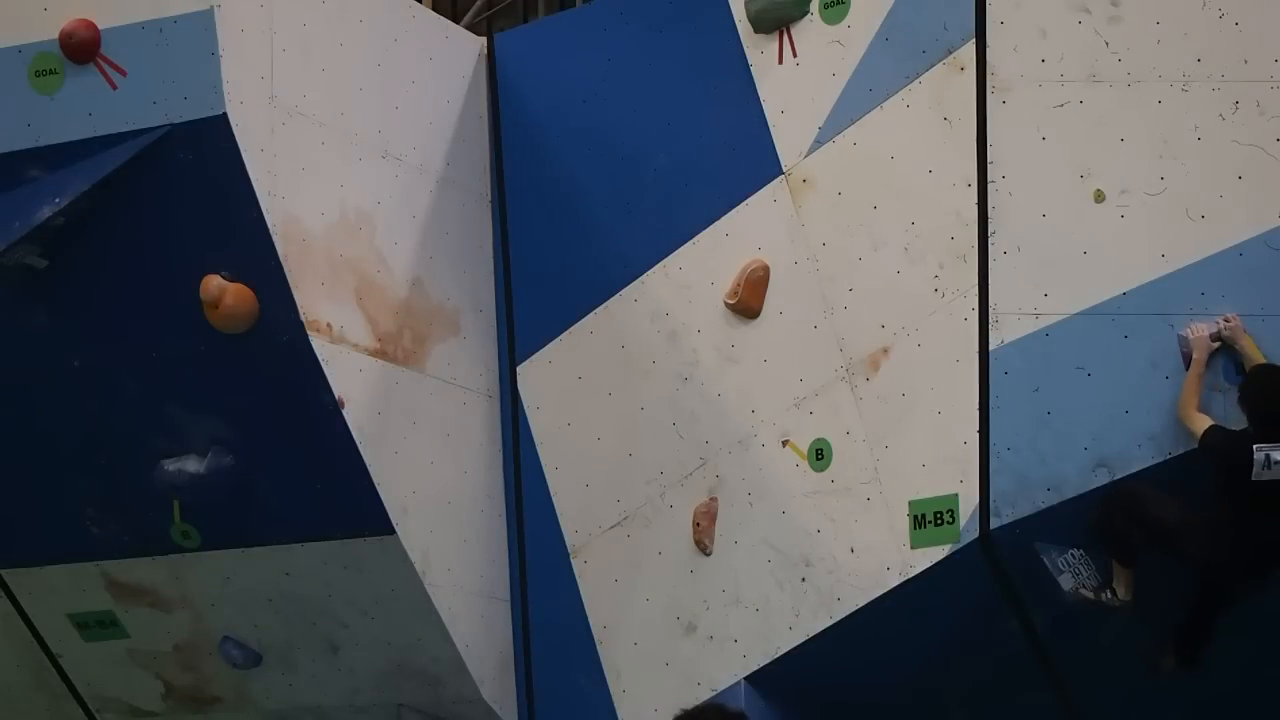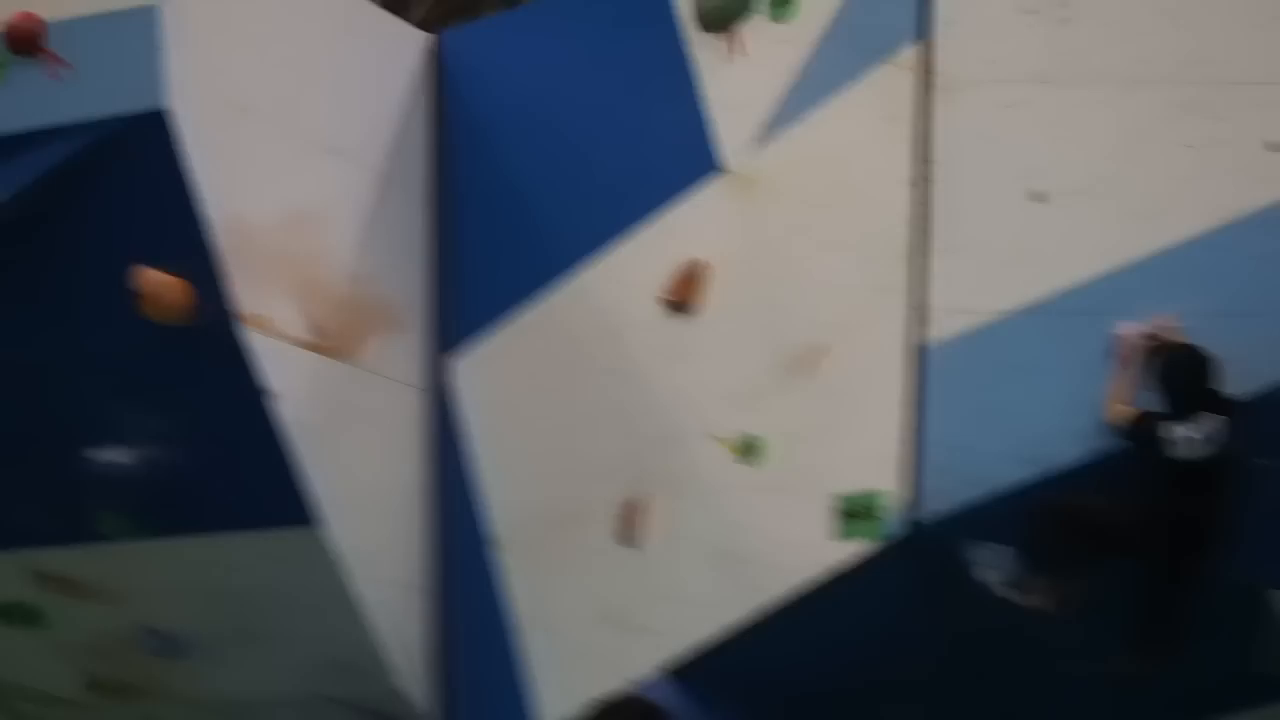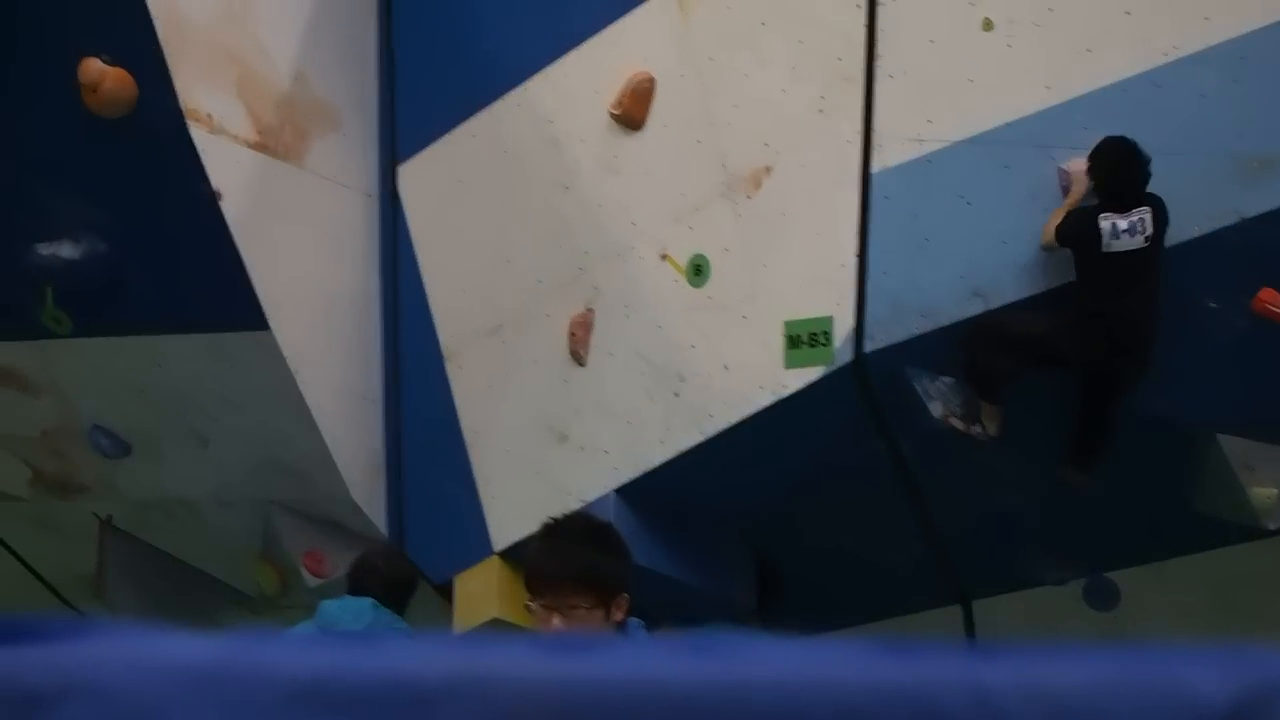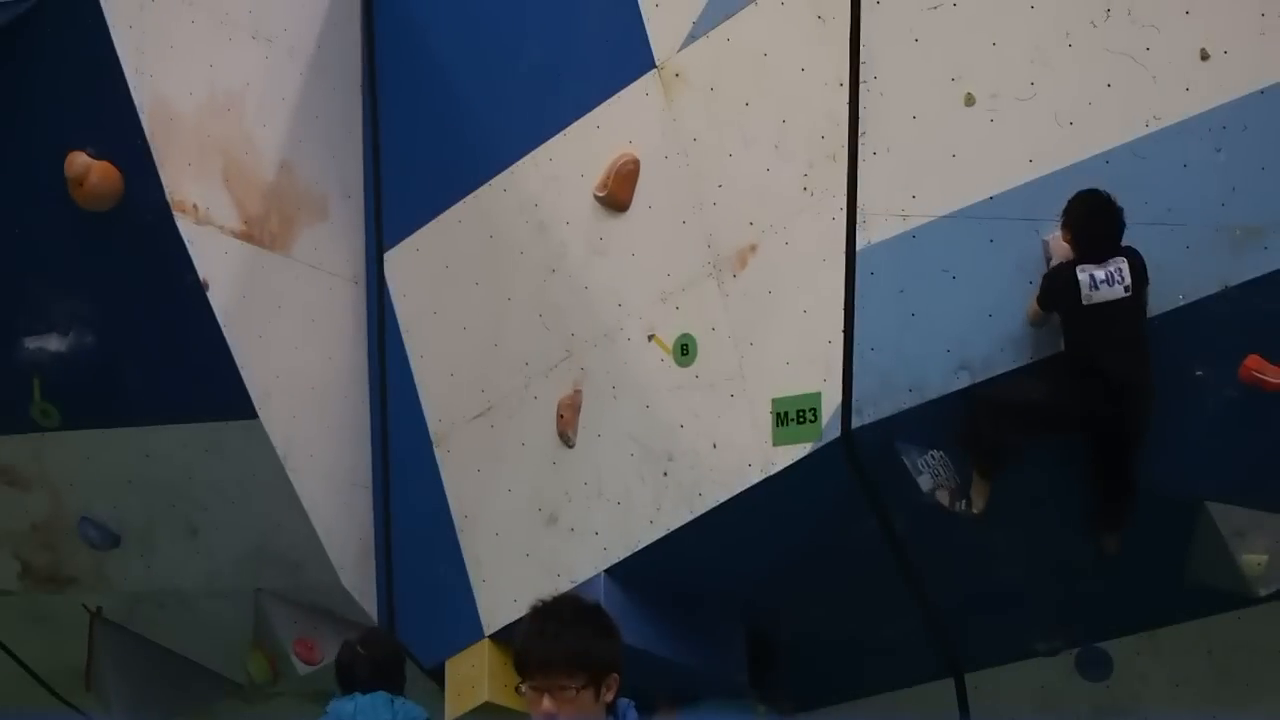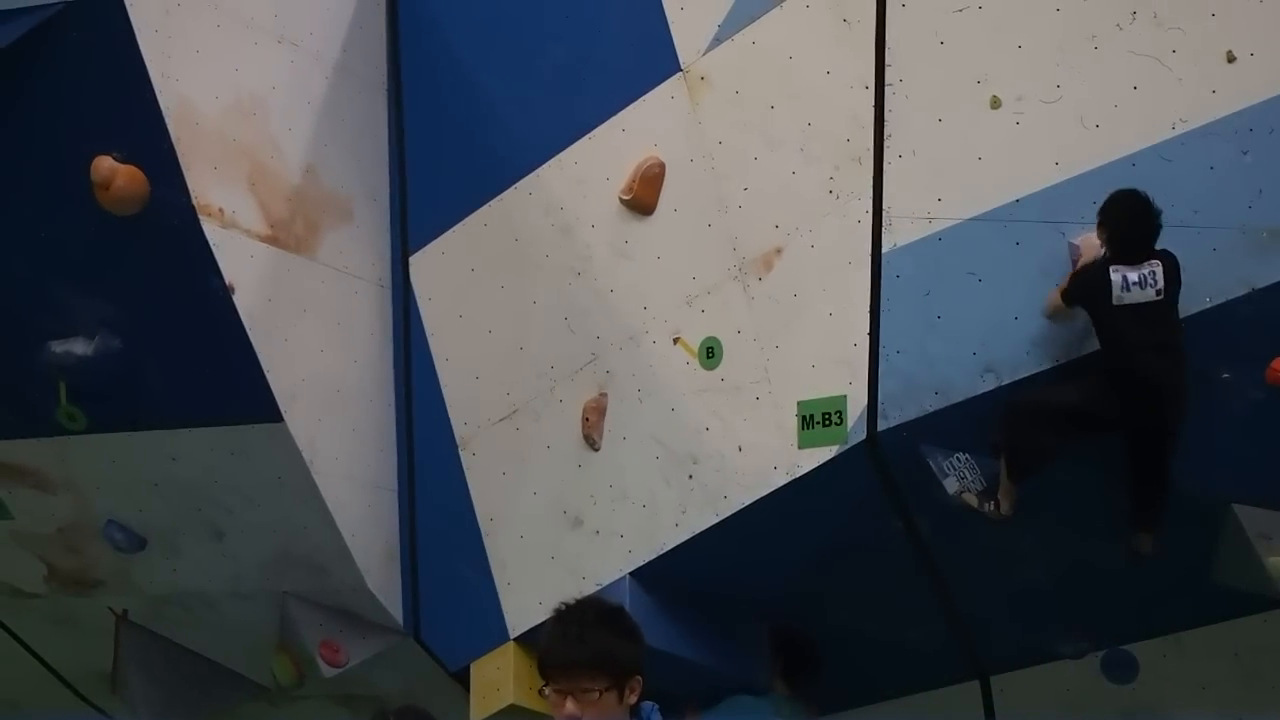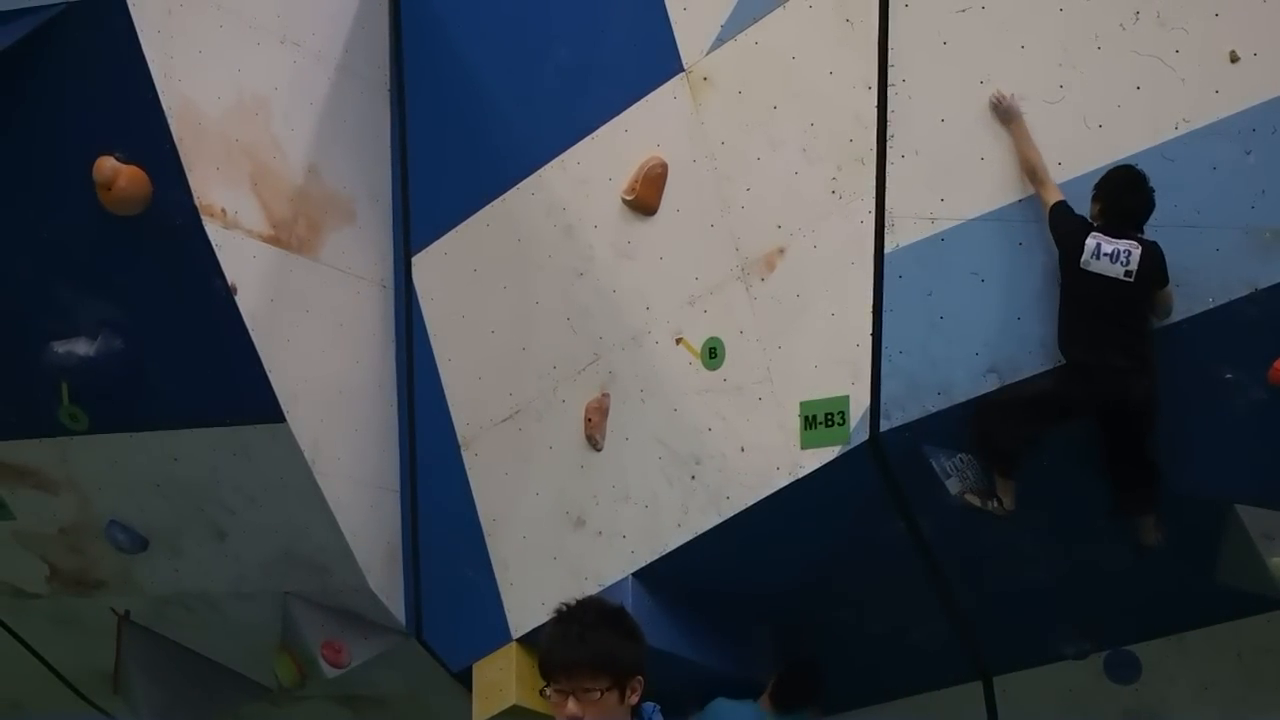
dt=0.5s
person 1, frame 1
left shoulder: (1232, 447)
left elbow: (1187, 412)
left wrist: (1200, 355)
right wrist: (1242, 342)
left hip: (1216, 547)
left knee: (1123, 502)
right knee: (1212, 597)
left ankle: (1122, 590)
right ankle: (1182, 657)
person 1, frame 2
left shoulder: (1153, 429)
right shoulder: (1224, 412)
left elbow: (1115, 411)
right elbow: (1205, 380)
left wrist: (1129, 361)
right wrist: (1173, 344)
left hip: (1158, 532)
right hip: (1203, 536)
right knee: (1170, 591)
right ankle: (1153, 651)
person 1, frame 3
left shoulder: (1087, 223)
right shoulder: (1156, 210)
left elbow: (1048, 237)
left wrist: (1075, 193)
right wrist: (1122, 167)
left hip: (1085, 336)
right hip: (1135, 345)
left knee: (987, 334)
right knee: (1099, 403)
left ankle: (988, 423)
right ankle: (1080, 468)
person 1, frame 4
left shoulder: (1063, 277)
right shoulder: (1134, 262)
left elbow: (1035, 317)
left hip: (1079, 391)
right hip: (1132, 395)
left knee: (989, 406)
right knee: (1116, 468)
left ankle: (978, 498)
right ankle: (1110, 533)
person 1, frame 5
left shoulder: (1095, 276)
right shoulder: (1168, 264)
left elbow: (1053, 308)
left wrist: (1083, 264)
left hip: (1115, 393)
right hip: (1166, 398)
left knee: (1024, 413)
right knee: (1151, 467)
left ankle: (1003, 502)
right ankle: (1144, 534)
person 1, frame 6
left shoulder: (1074, 236)
right shoulder: (1150, 255)
left elbow: (1038, 177)
right elbow: (1164, 310)
left wrist: (1015, 122)
left hip: (1081, 378)
right hip: (1135, 383)
left knee: (996, 413)
right knee: (1133, 455)
left ankle: (1004, 499)
right ankle: (1148, 527)
